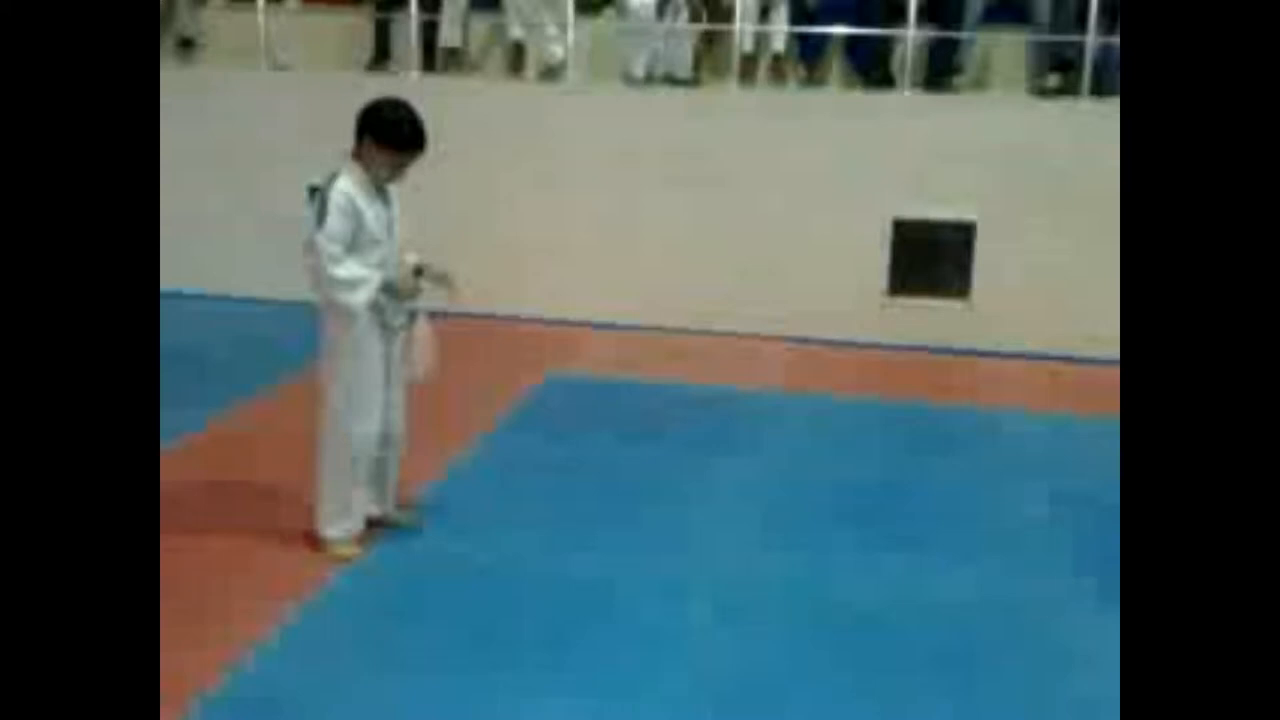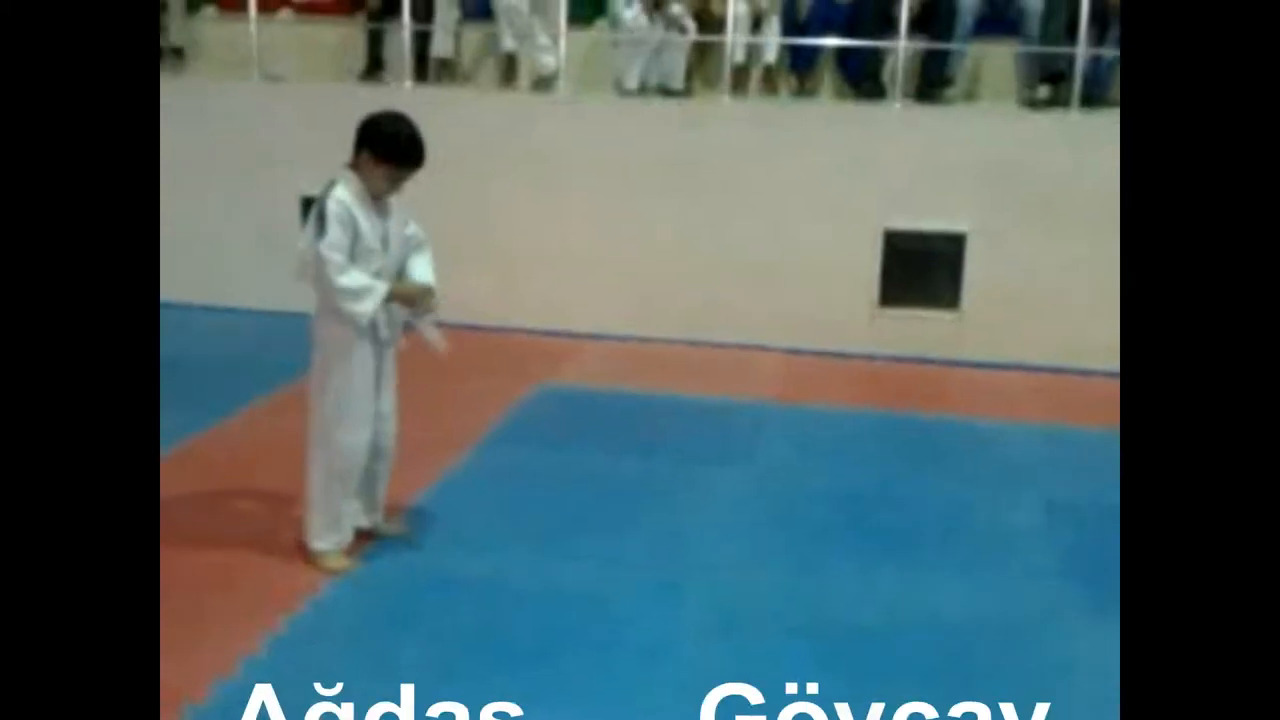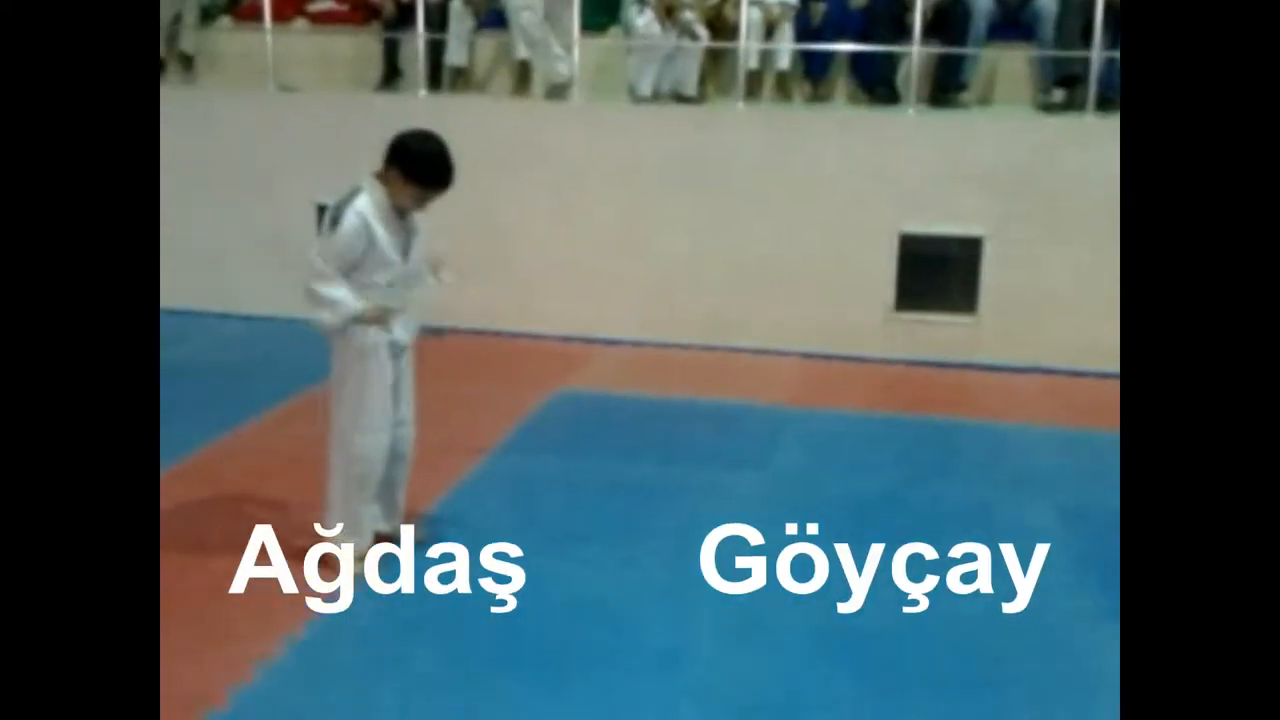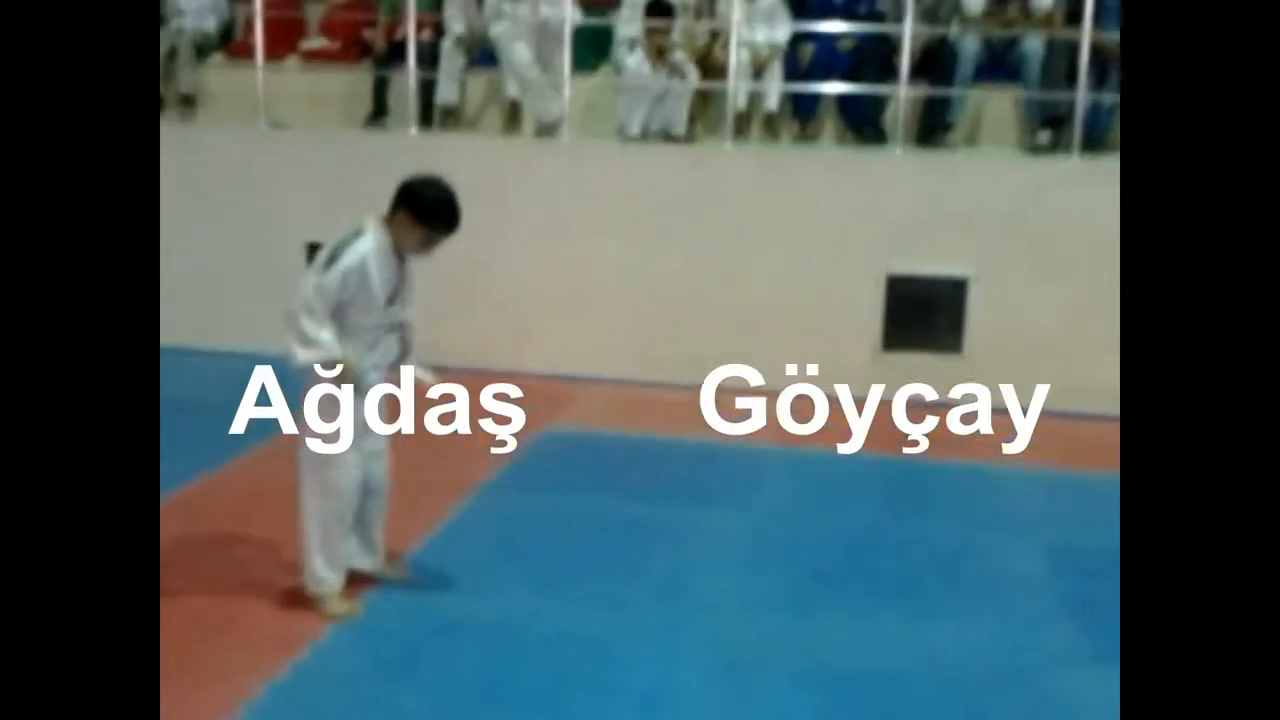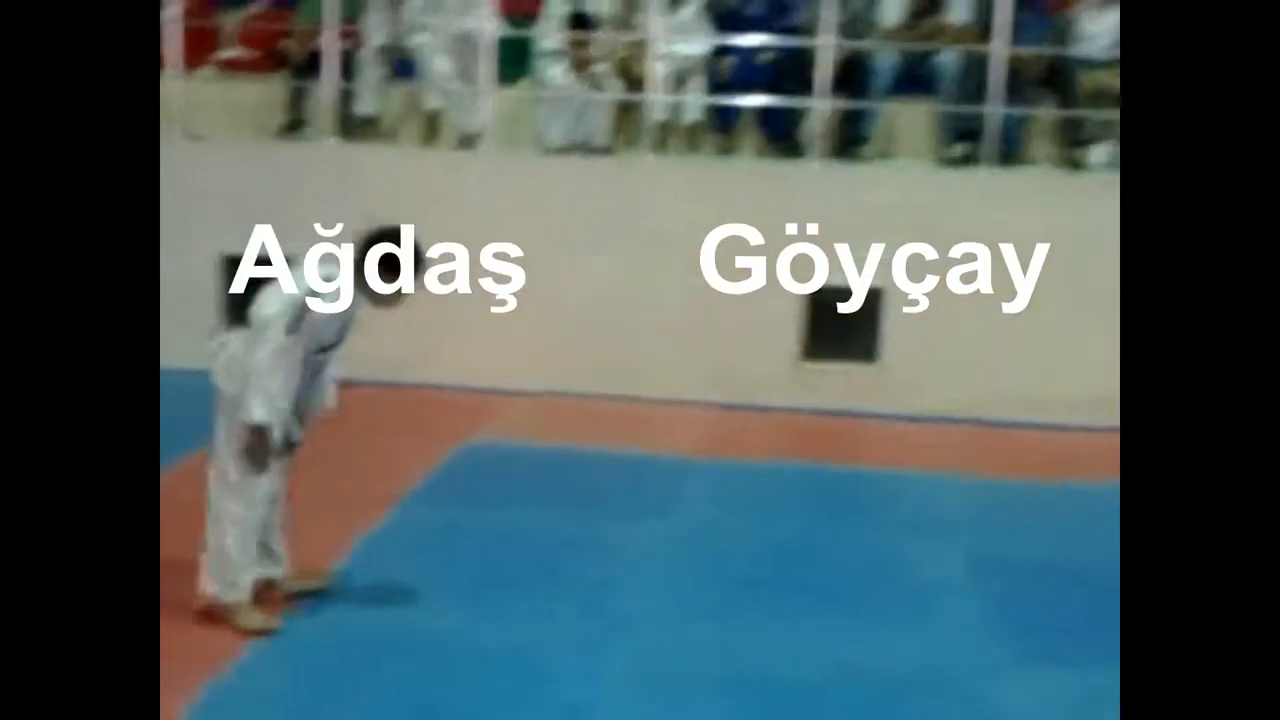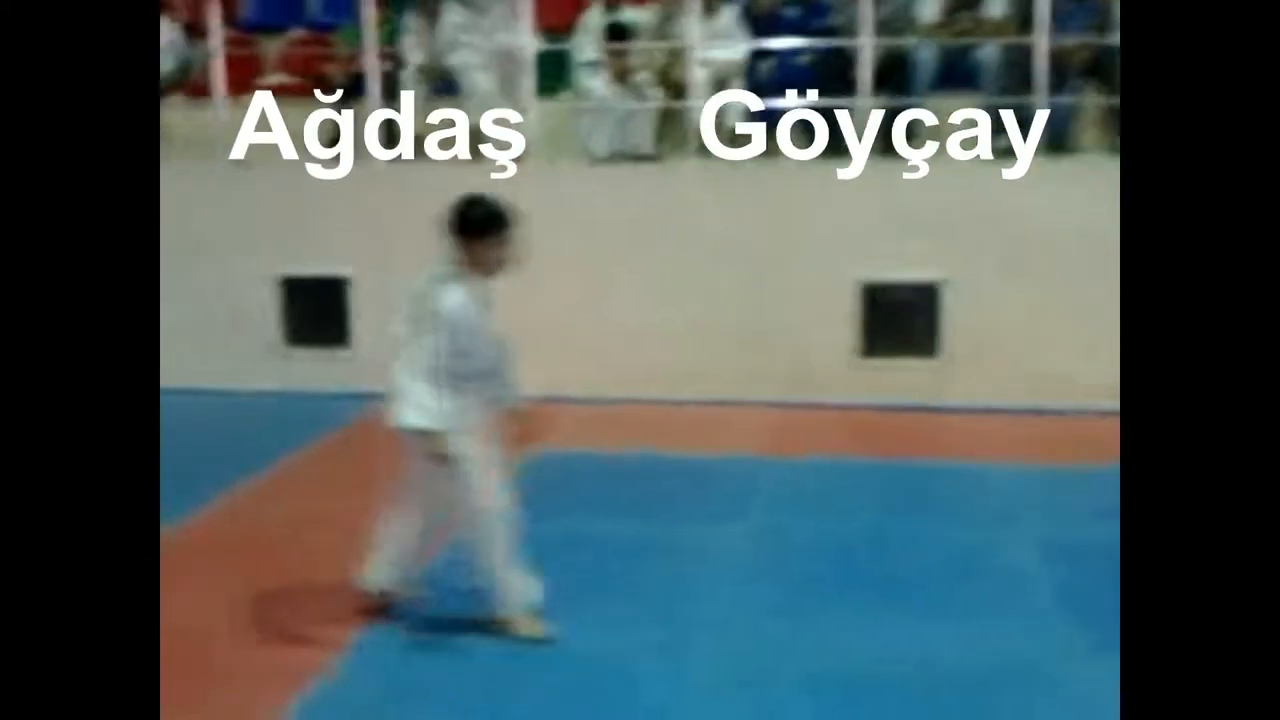
dt=0.4s
person 1, frame 1
left shoulder: (383, 193)
right shoulder: (338, 195)
right elbow: (327, 267)
left wrist: (417, 272)
right wrist: (386, 284)
left hip: (387, 324)
right hip: (353, 327)
left knee: (389, 422)
right knee: (351, 425)
left ankle: (375, 503)
right ankle: (336, 526)
person 1, frame 2
left shoulder: (386, 205)
right shoulder: (335, 205)
left elbow: (415, 245)
right elbow: (332, 277)
left wrist: (421, 284)
right wrist: (391, 292)
left hip: (381, 335)
right hip: (345, 336)
left knee: (380, 433)
right knee: (342, 437)
left ankle: (365, 514)
right ankle: (327, 538)
person 1, frame 3
left shoulder: (400, 213)
right shoulder: (355, 214)
right elbow: (323, 276)
left wrist: (424, 265)
right wrist: (359, 311)
left hip: (398, 339)
right hip: (362, 343)
left knee: (399, 437)
right knee: (362, 443)
left ankle: (384, 522)
right ankle: (347, 542)
person 1, frame 4
left shoulder: (395, 253)
right shoulder: (356, 253)
right elbow: (308, 310)
left wrist: (398, 340)
right wrist: (330, 365)
left hip: (366, 378)
right hip: (333, 377)
left knee: (372, 472)
right knee: (334, 477)
left ankle: (364, 557)
right ankle: (324, 581)
person 1, frame 5
left shoulder: (341, 297)
right shoulder: (321, 303)
left elbow: (318, 362)
right elbow: (274, 365)
left wrist: (303, 415)
right wrist: (263, 429)
left hip: (269, 387)
right hip: (249, 388)
left knee: (269, 486)
right knee: (243, 487)
left ankle: (271, 572)
right ankle: (225, 594)
person 1, frame 6
left shoulder: (474, 294)
right shoulder: (443, 300)
left elbow: (492, 356)
right elbow: (417, 369)
left wrist: (507, 405)
right wrist: (429, 431)
left hip: (466, 416)
right hip: (445, 422)
left knee: (418, 505)
right knee: (488, 508)
left ankle: (378, 584)
right ankle: (516, 607)
